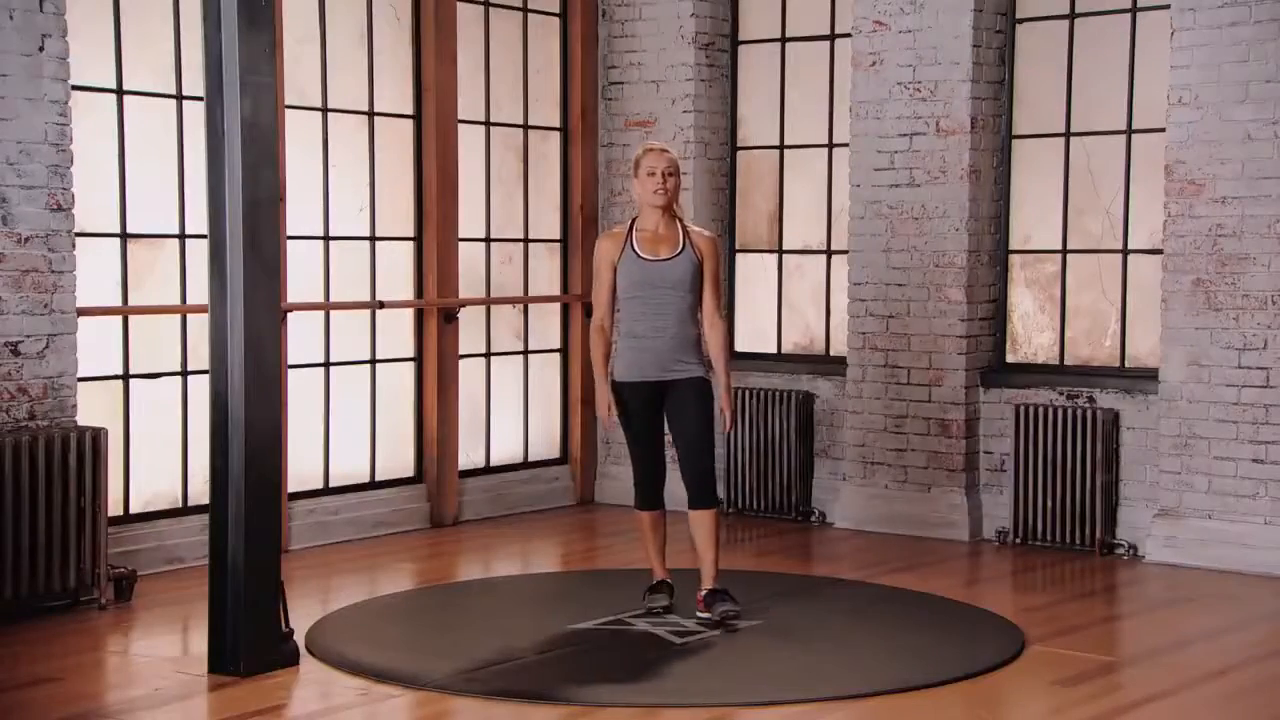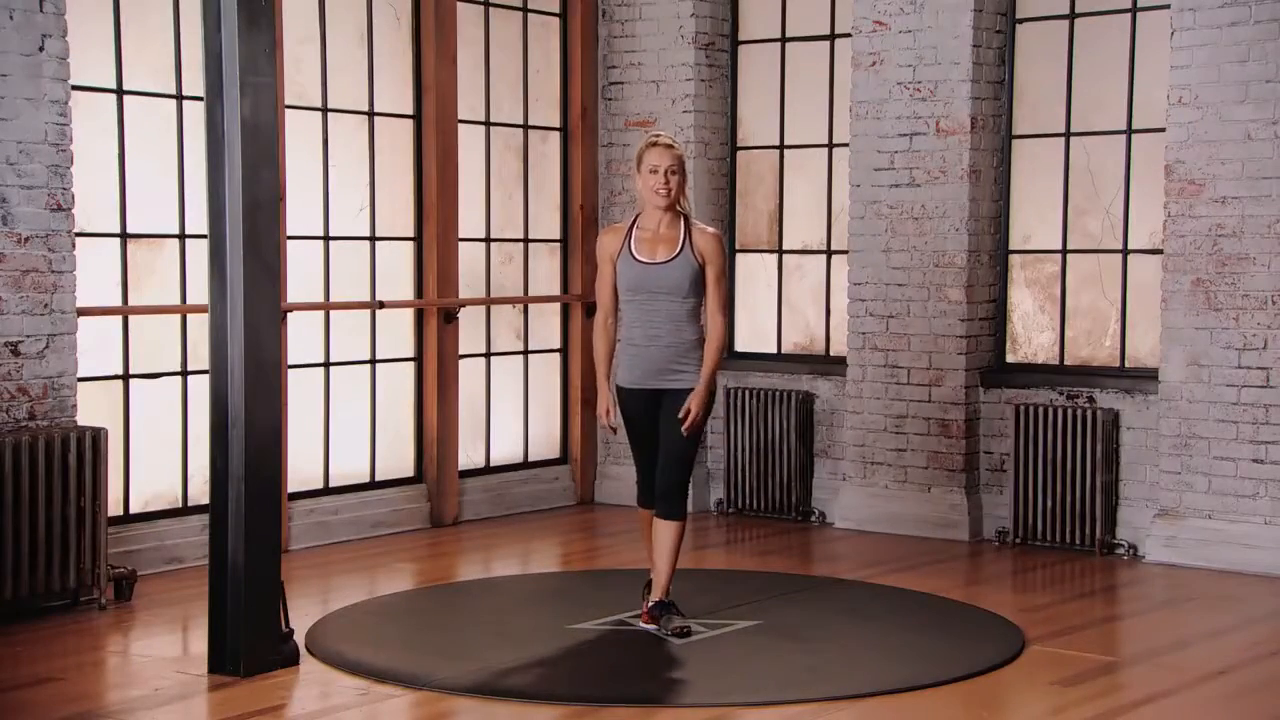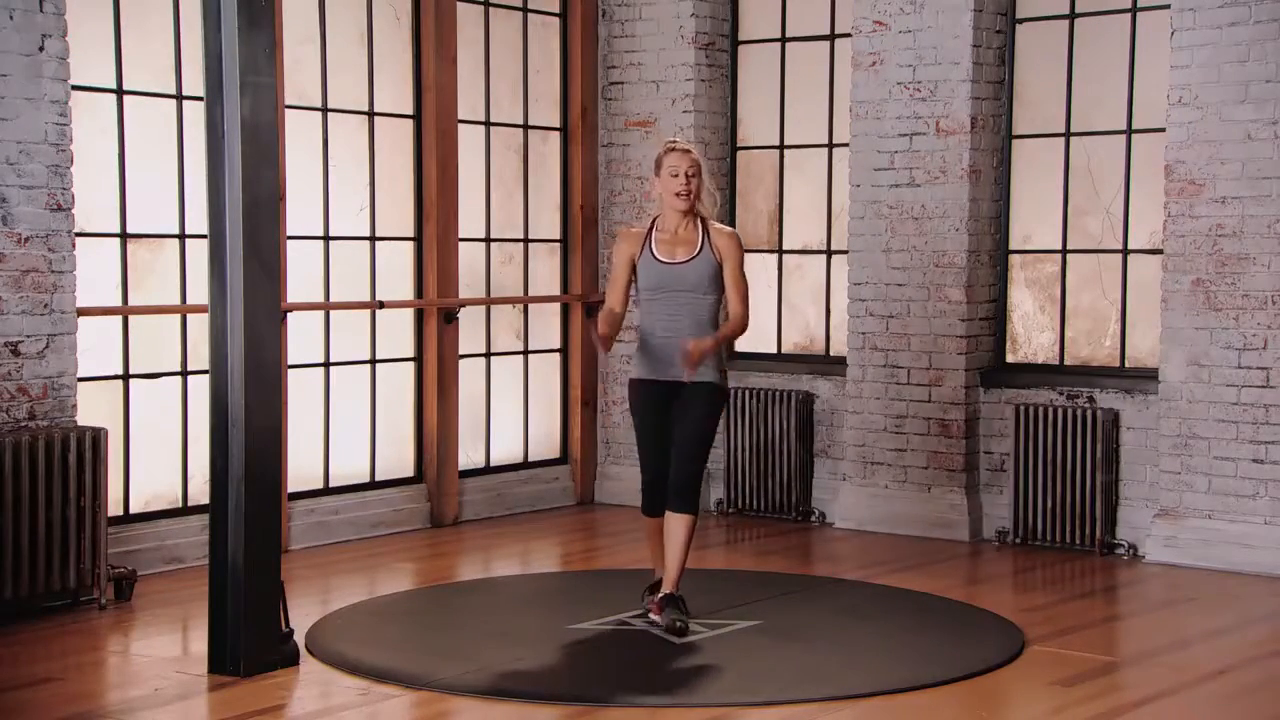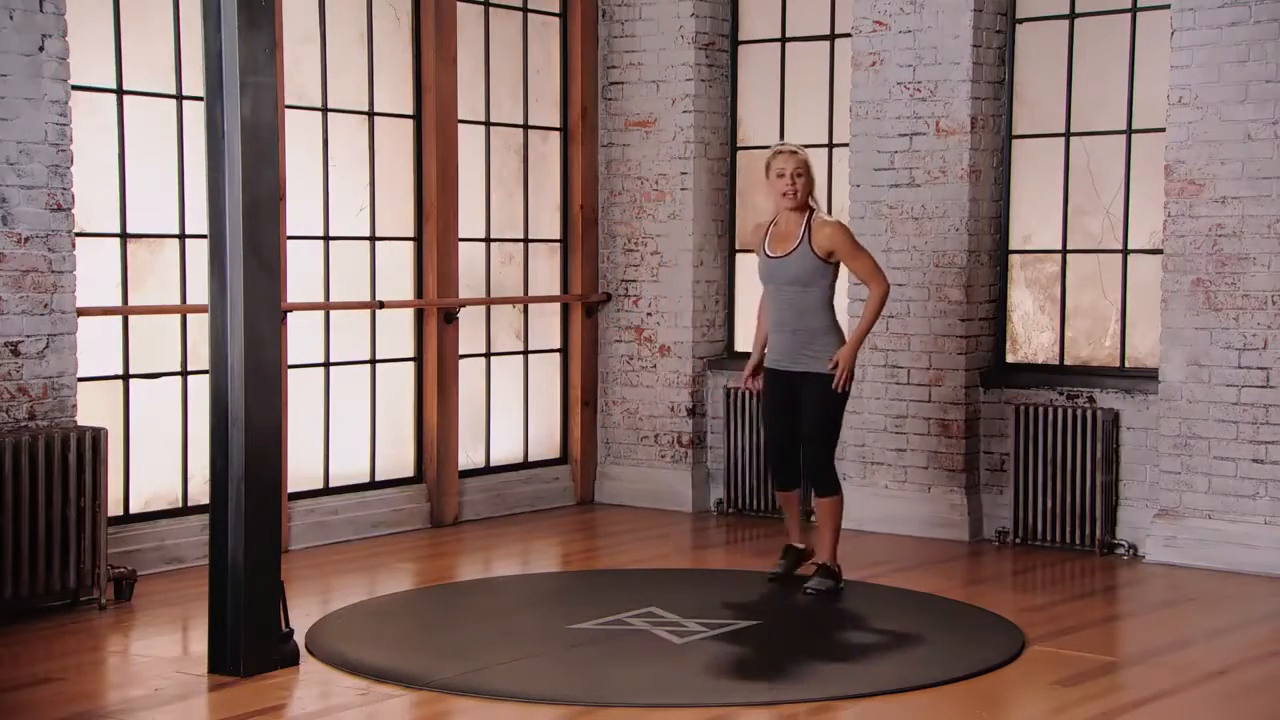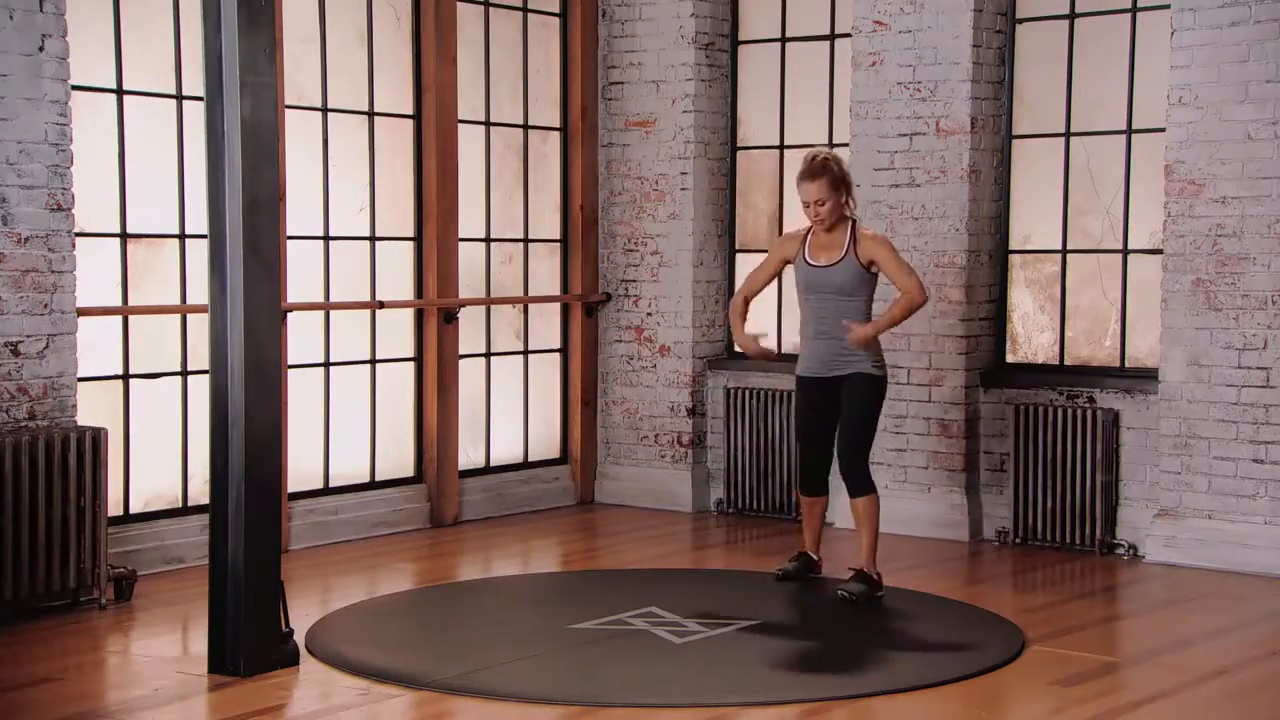
dt=1s
person 1, frame 1
left shoulder: (702, 243)
right shoulder: (612, 244)
left elbow: (712, 316)
right elbow: (600, 320)
left wrist: (723, 383)
right wrist: (602, 383)
left hip: (687, 374)
right hip: (633, 376)
left knee: (699, 473)
right knee: (648, 477)
left ankle: (709, 588)
right ankle: (659, 578)
person 1, frame 2
left shoulder: (705, 241)
right shoulder: (613, 240)
left elbow: (716, 321)
right elbow: (605, 318)
left wrist: (704, 386)
right wrist: (603, 386)
left hip: (684, 383)
right hip: (635, 381)
left knee: (672, 486)
right knee: (648, 483)
left ankle: (658, 600)
right ankle: (656, 575)
person 1, frame 3
left shoulder: (723, 240)
right shoulder: (632, 242)
left elbow: (739, 315)
right elbow: (614, 307)
left wrist: (712, 341)
right wrist: (604, 329)
left hip: (702, 377)
right hip: (650, 376)
left knee: (684, 480)
right knee: (654, 482)
left ankle: (670, 594)
right ankle: (659, 578)
person 1, frame 4
left shoulder: (828, 232)
right shoulder: (760, 235)
left elbow: (879, 286)
left wrist: (852, 346)
right wrist: (757, 352)
left hip: (822, 368)
right hip: (778, 366)
left knee: (816, 463)
right knee: (779, 460)
left ankle: (828, 564)
right ankle: (796, 545)
person 1, frame 5
left shoulder: (868, 242)
right shoulder: (792, 244)
left elbow: (915, 292)
right elbow: (742, 296)
left wrist: (874, 329)
right wrist: (740, 334)
left hip: (861, 370)
right hip: (813, 371)
left knee: (852, 460)
right knee: (811, 465)
left ankle: (868, 570)
right ankle: (810, 554)
